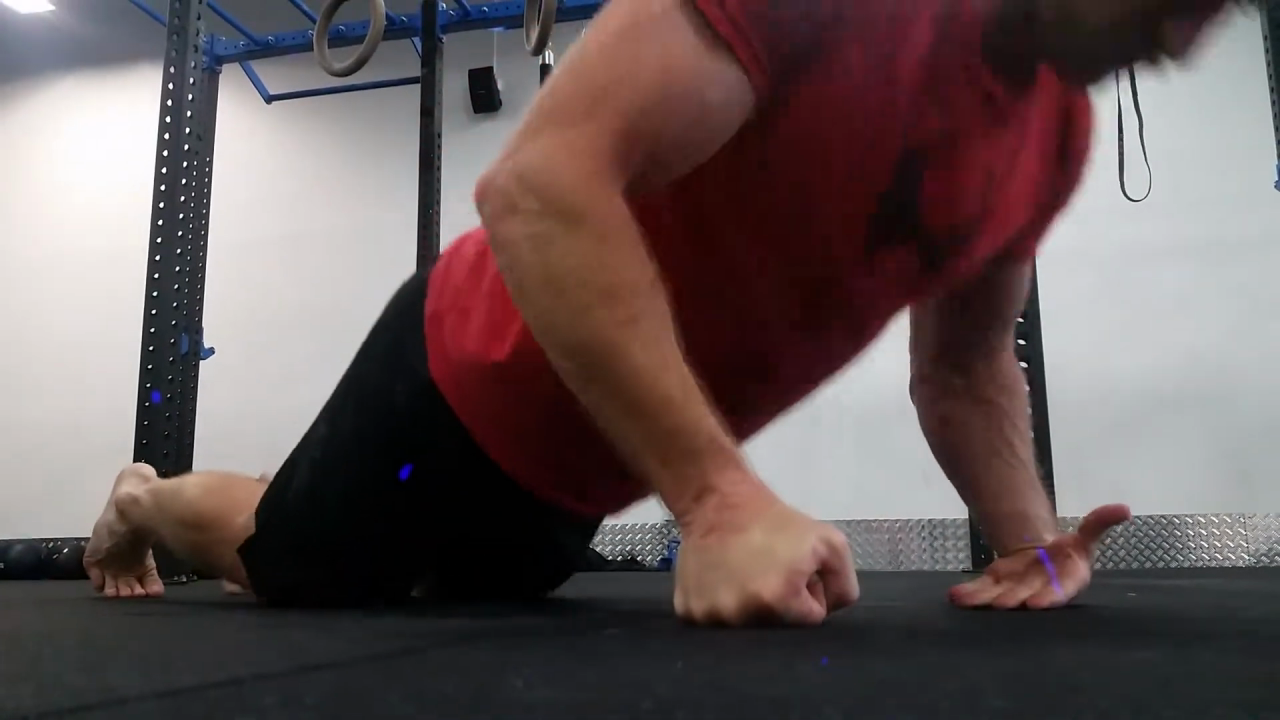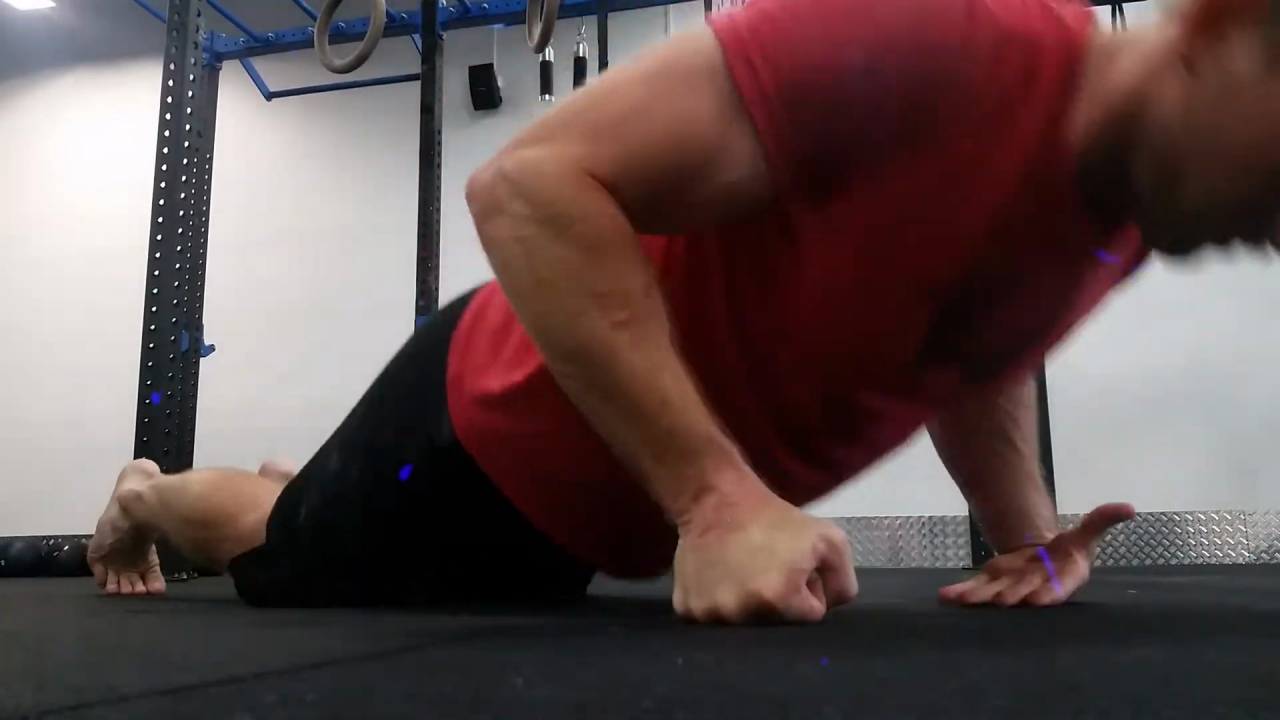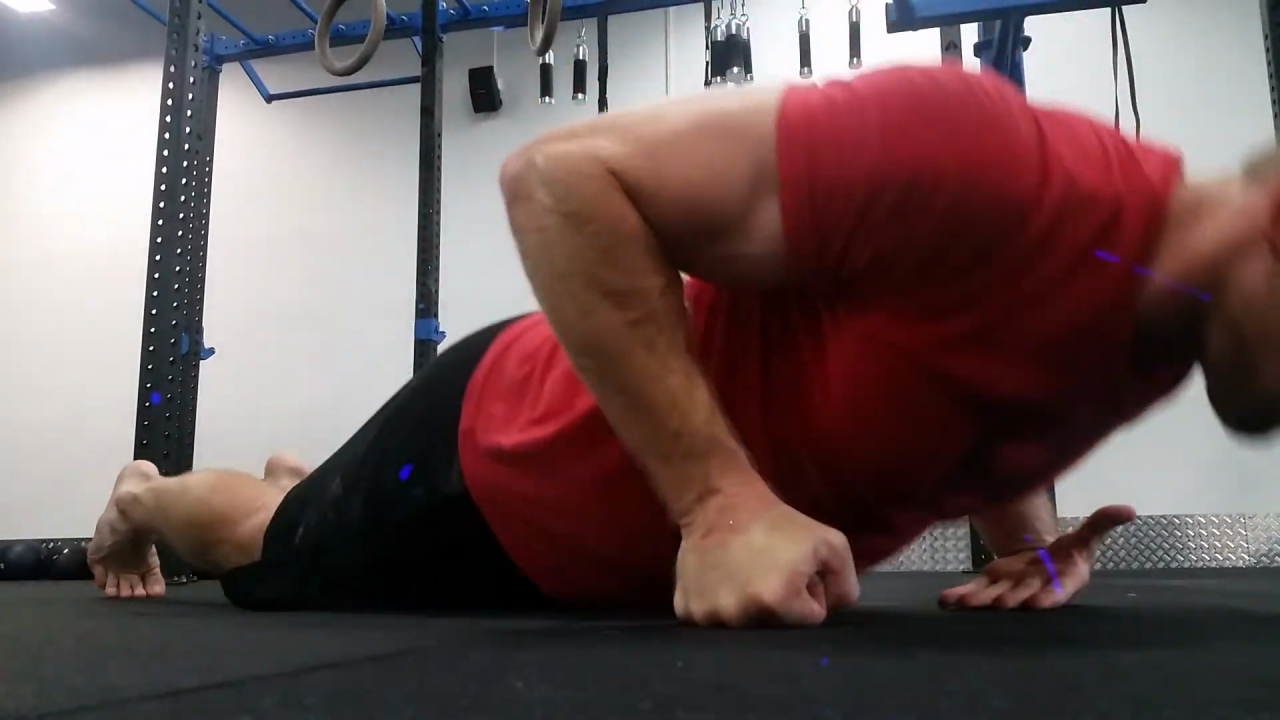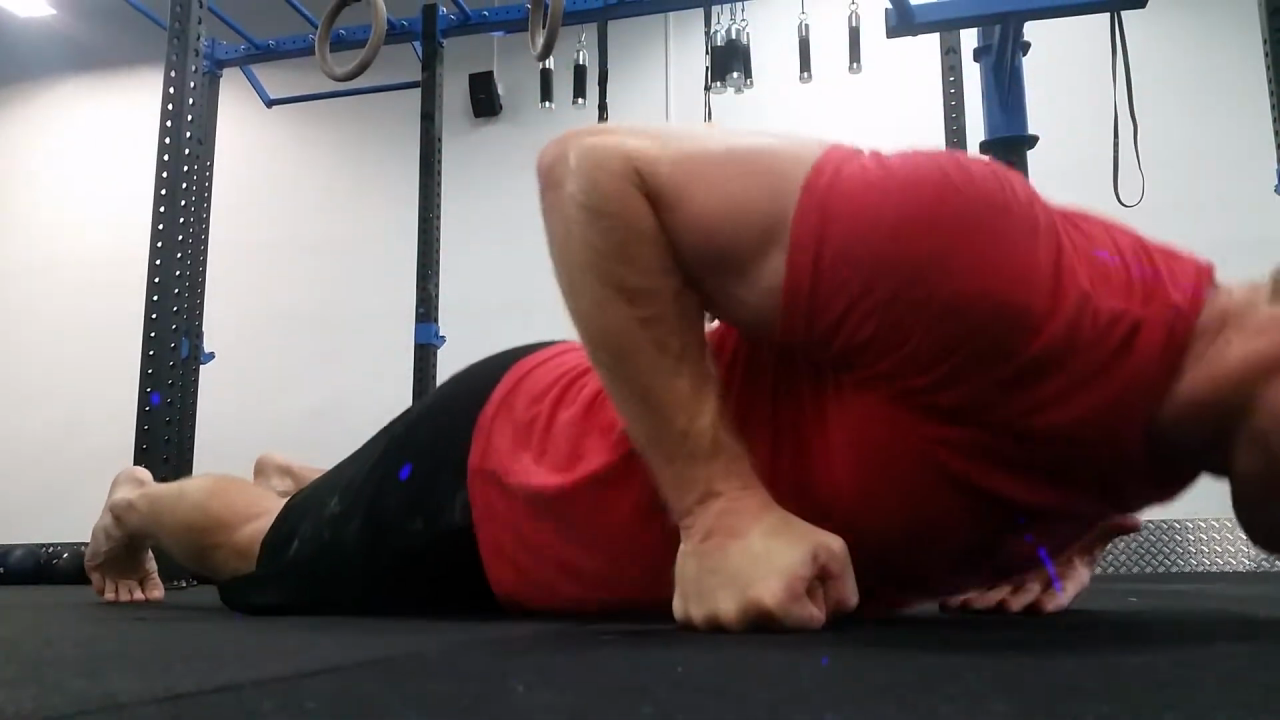
dt=0.2s
person 1, frame 1
left shoulder: (1056, 127)
left elbow: (962, 361)
right elbow: (541, 184)
left wrist: (1027, 540)
right wrist: (721, 501)
left hip: (600, 450)
right hip: (476, 382)
left knee: (456, 586)
right knee: (283, 570)
left ankle: (317, 487)
right ankle: (146, 497)
person 1, frame 2
left shoulder: (1125, 211)
right elbow: (531, 184)
left wrist: (1026, 539)
right wrist: (723, 500)
right hip: (497, 430)
left knee: (450, 606)
right knee: (286, 570)
left ankle: (312, 486)
right ankle: (148, 494)
person 1, frame 3
left shoulder: (1178, 303)
right shoulder: (991, 168)
right elbow: (561, 178)
left wrist: (1025, 542)
right wrist: (725, 505)
right hip: (511, 465)
right knee: (277, 565)
left ankle: (311, 484)
right ankle: (144, 495)
person 1, frame 4
right shoulder: (1013, 281)
right elbow: (593, 172)
left wrist: (1018, 543)
right wrist: (723, 509)
right hip: (512, 493)
right knee: (279, 570)
left ankle: (301, 482)
right ankle: (141, 502)
